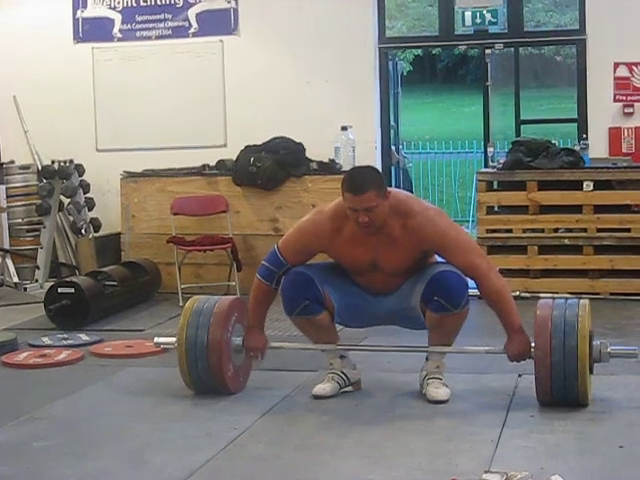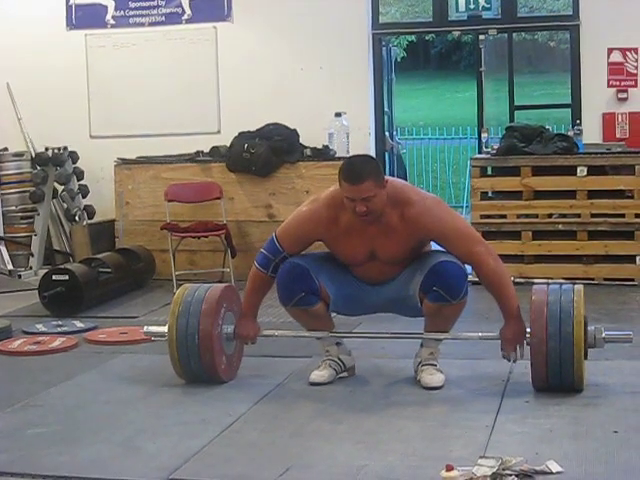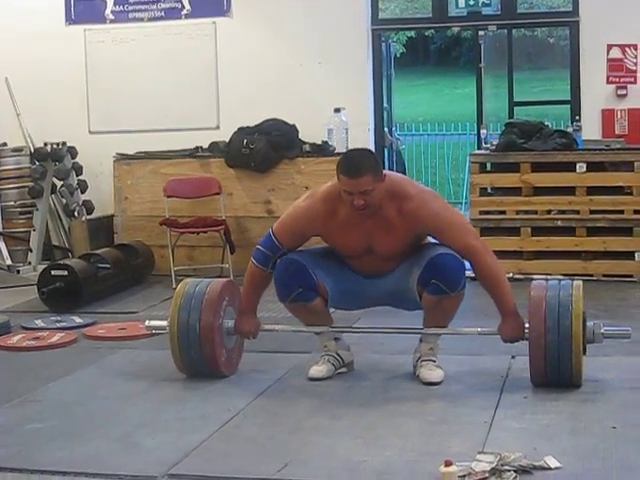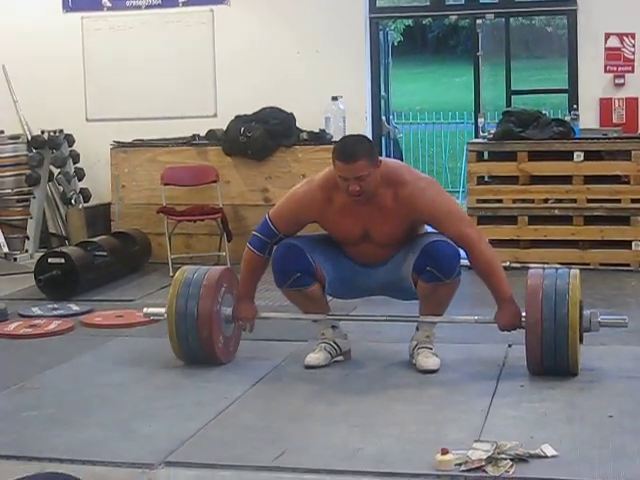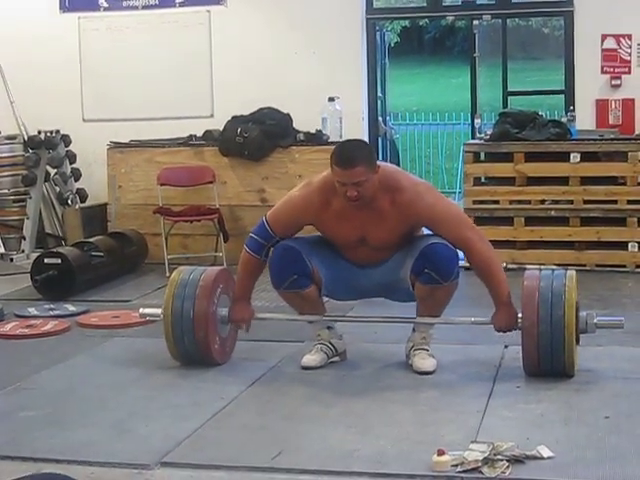
dt=1s
person 1, frame 1
left shoulder: (422, 219)
right shoulder: (323, 223)
left elbow: (483, 270)
right elbow: (272, 266)
left wrist: (516, 332)
right wrist: (254, 329)
left hip: (412, 297)
right hip: (357, 296)
left knee: (450, 283)
right knee: (296, 285)
left ankle: (433, 369)
right ankle: (340, 367)
person 1, frame 2
left shoulder: (419, 208)
right shoulder: (320, 212)
left elbow: (483, 256)
right elbow: (269, 257)
left wrist: (513, 319)
right wrist: (247, 316)
left hip: (408, 285)
right hip: (352, 286)
left knee: (451, 274)
right knee: (291, 277)
left ankle: (428, 356)
right ankle: (336, 354)
person 1, frame 3
left shoulder: (416, 202)
right shoulder: (317, 206)
left elbow: (478, 252)
right elbow: (266, 252)
left wrist: (510, 315)
right wrist: (247, 312)
left hip: (406, 277)
right hip: (349, 277)
left knee: (448, 266)
right knee: (288, 273)
left ankle: (427, 351)
right ankle: (335, 349)
person 1, frame 4
left shoulder: (413, 189)
right shoulder: (314, 193)
left elbow: (472, 240)
right elbow: (263, 237)
left wrist: (505, 302)
right wrist: (245, 299)
left hip: (402, 268)
right hip: (346, 268)
left knee: (443, 253)
right knee: (287, 257)
left ankle: (423, 339)
right ankle: (331, 337)
person 1, frame 5
left shoulder: (411, 194)
right shoulder: (312, 196)
left elbow: (473, 241)
right elbow: (259, 239)
left wrist: (503, 305)
right wrist: (241, 300)
left hip: (400, 270)
right hip: (343, 269)
left knee: (442, 256)
right knee: (283, 259)
left ankle: (420, 341)
right ankle: (327, 338)
